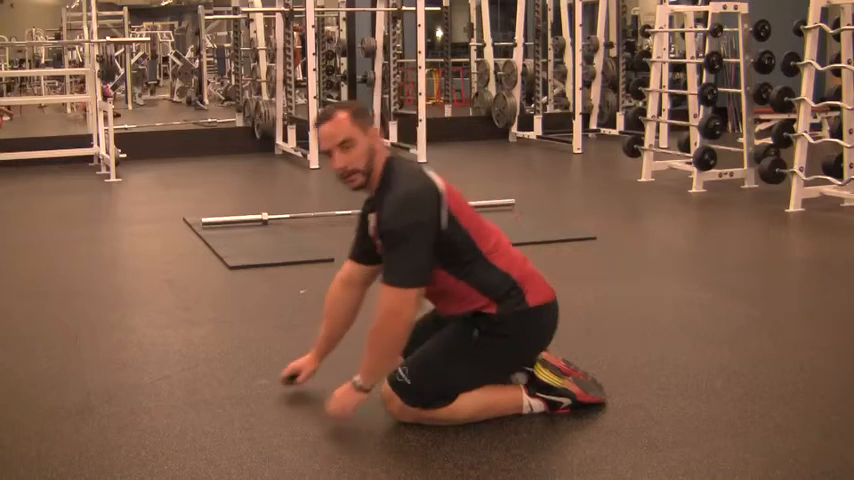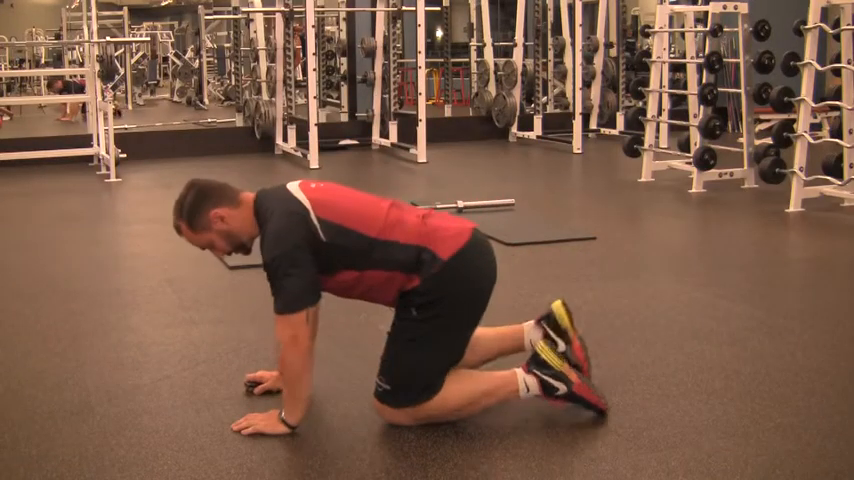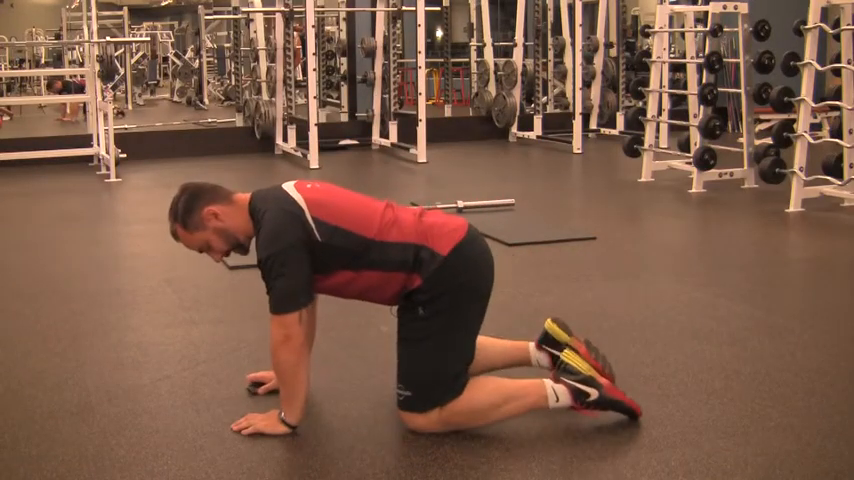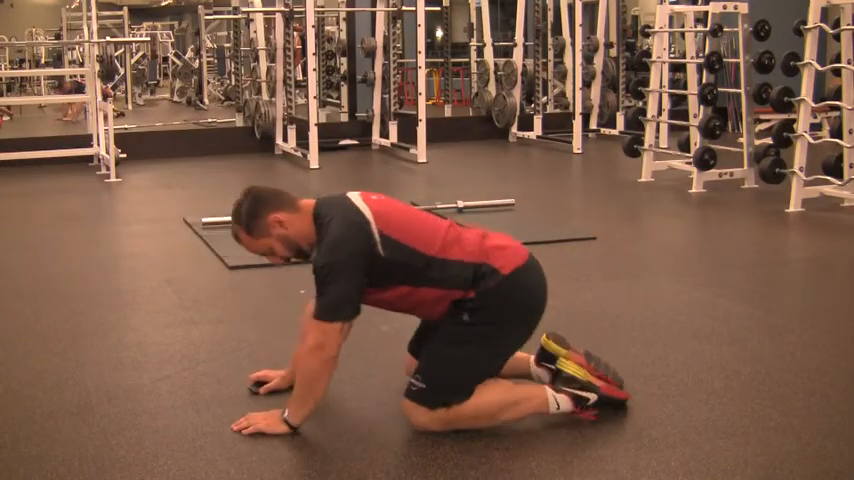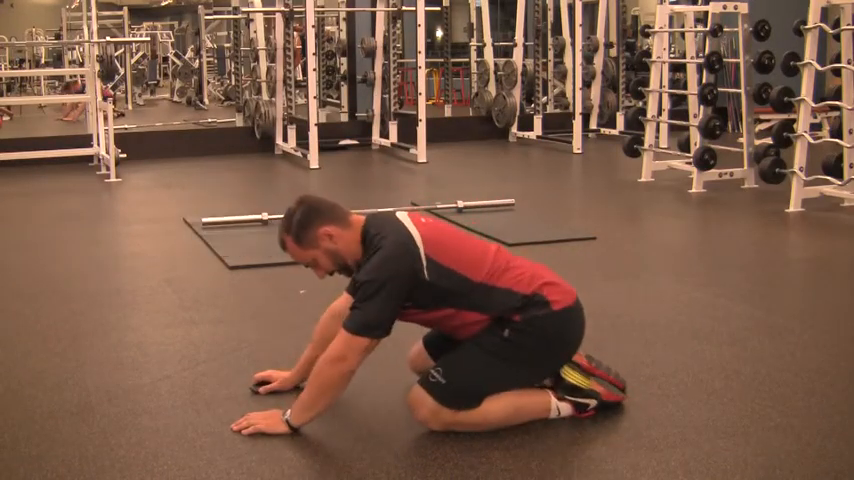
dt=1s
person 1, frame 1
left shoulder: (405, 201)
right shoulder: (380, 201)
left elbow: (398, 315)
right elbow: (349, 283)
left wrist: (361, 384)
right wrist: (316, 355)
left hip: (515, 314)
right hip: (490, 303)
left knee: (403, 399)
right knee: (399, 360)
left ankle: (538, 392)
right ankle: (520, 363)
person 1, frame 2
left shoulder: (281, 232)
right shoulder: (284, 202)
left elbow: (295, 337)
right elbow: (306, 306)
left wrist: (288, 417)
right wrist: (289, 375)
left hip: (449, 270)
right hip: (460, 251)
left knee: (398, 404)
right knee: (435, 356)
left ankle: (535, 379)
right ankle: (542, 334)
person 1, frame 3
left shoulder: (276, 233)
right shoulder: (279, 206)
left elbow: (288, 334)
right elbow: (304, 305)
left wrist: (288, 416)
right wrist: (290, 374)
left hip: (447, 270)
right hip: (452, 251)
left knee: (422, 412)
right knee: (435, 359)
left ankle: (566, 388)
right ankle: (546, 349)
person 1, frame 4
left shoulder: (340, 241)
right shoulder: (336, 213)
left elbow: (324, 346)
right elbow: (320, 310)
left wrist: (289, 418)
right wrist: (292, 373)
left hip: (504, 291)
right hip: (502, 274)
left knee: (424, 410)
right knee: (418, 367)
left ankle: (566, 393)
right ankle: (544, 363)
person 1, frame 5
left shoulder: (389, 259)
right shoulder: (382, 231)
left elbow: (343, 359)
right elbow: (341, 313)
left wrist: (291, 420)
right wrist: (296, 375)
left hip: (546, 318)
right hip: (532, 304)
left knee: (430, 407)
right knee: (422, 361)
left ankle: (568, 398)
right ankle: (551, 369)
